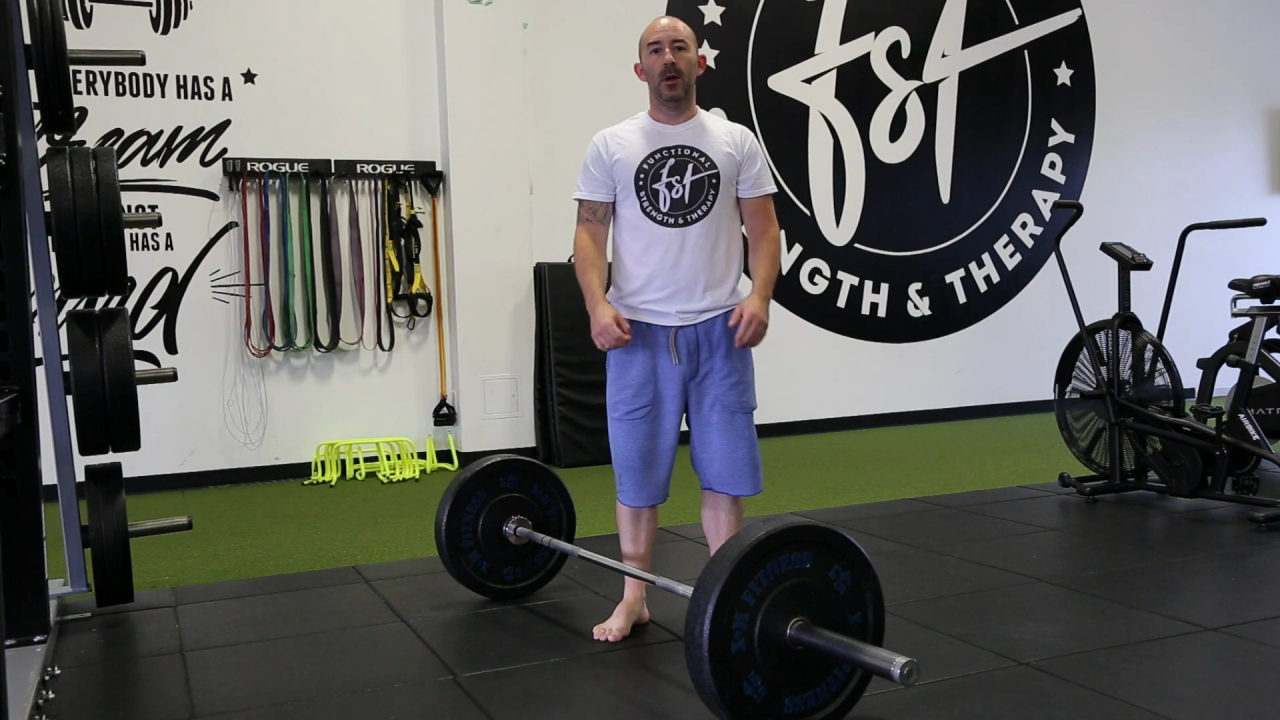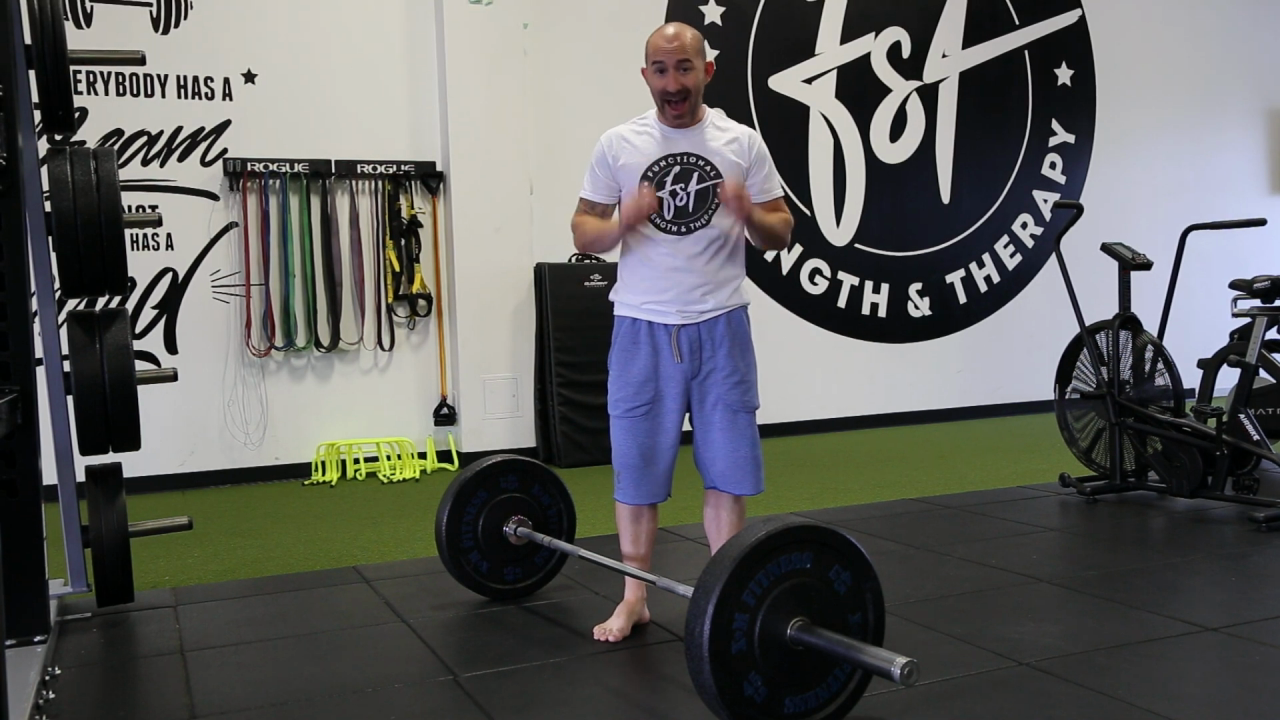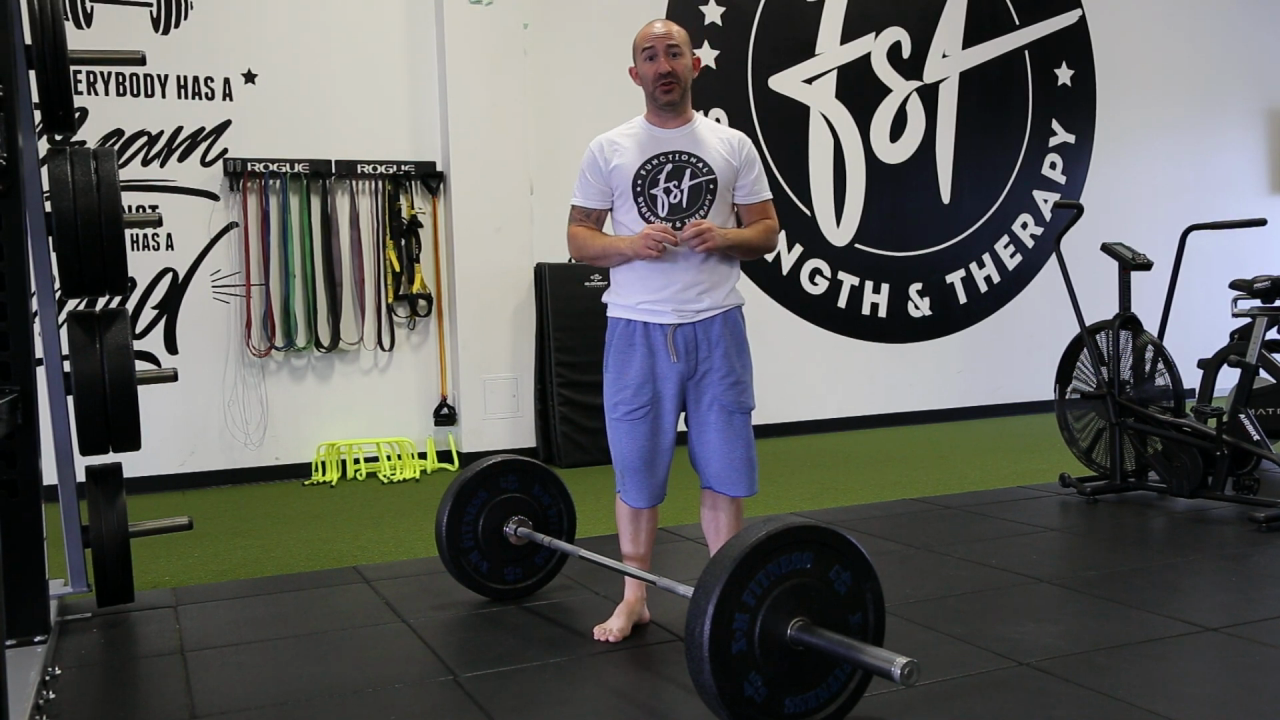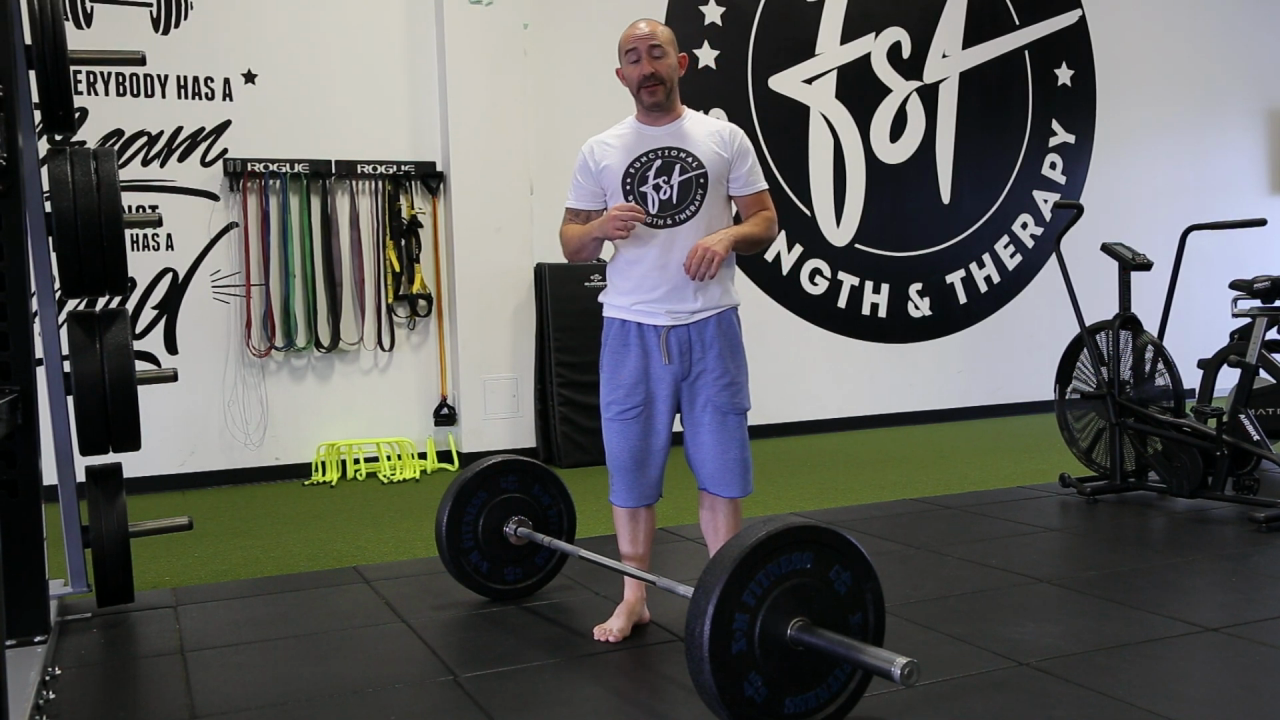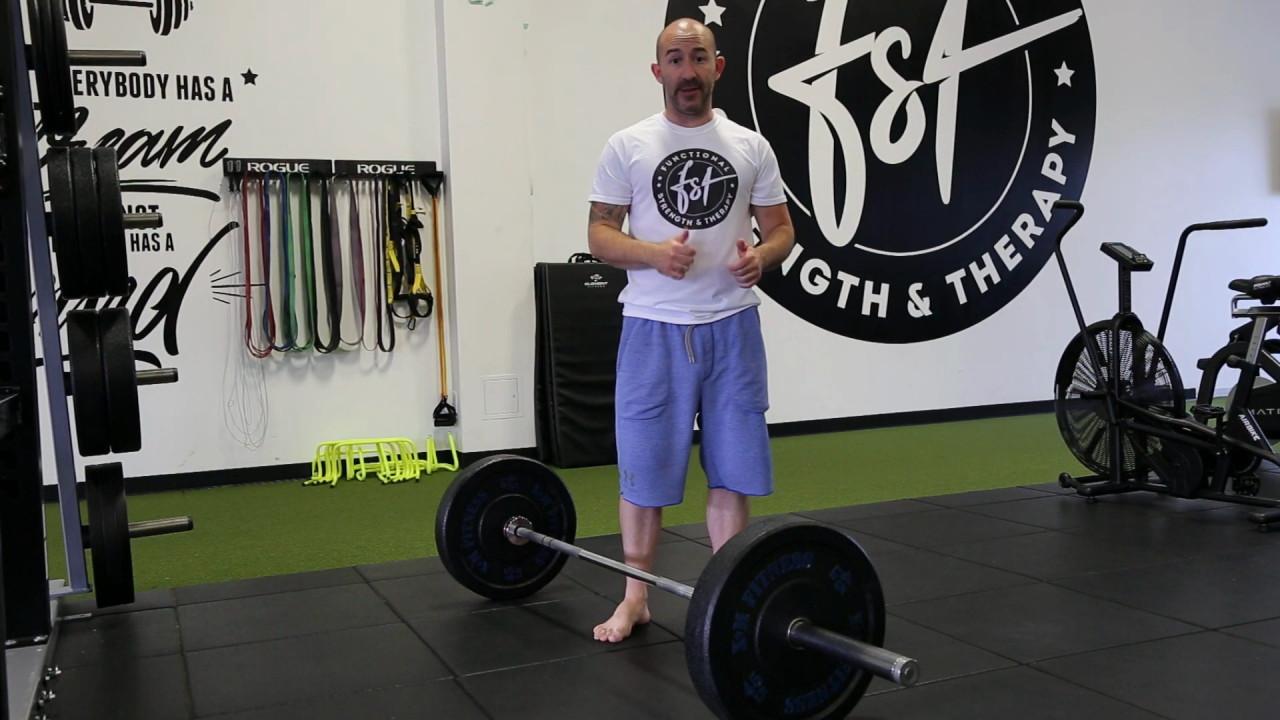
dt=1s
person 1, frame 1
left shoulder: (737, 141)
right shoulder: (611, 145)
left elbow: (764, 229)
right elbow: (589, 231)
left wrist: (759, 298)
right wrist: (598, 304)
left hip: (717, 327)
right hip: (640, 330)
left knee: (724, 468)
right knee: (636, 467)
right ankle: (634, 597)
person 1, frame 2
left shoulder: (742, 142)
right shoulder: (618, 144)
left elbow: (782, 226)
right elbow: (582, 226)
left wrist: (751, 217)
right wrist: (620, 224)
left hip: (719, 325)
right hip: (643, 327)
left knee: (727, 465)
right knee: (636, 463)
right ankle: (634, 597)
person 1, frame 3
left shoulder: (732, 145)
right shoulder: (608, 150)
left elbow: (767, 233)
right elbow: (579, 241)
left wrist: (724, 237)
right wrist: (630, 244)
left hip: (715, 326)
right hip: (637, 330)
left knee: (723, 466)
right knee: (637, 466)
right ankle: (634, 597)
person 1, frame 4
left shoulder: (724, 138)
right shoulder: (599, 152)
left elbow: (765, 221)
right elbow: (570, 245)
left wrist: (727, 236)
right wrist: (600, 228)
left hip: (709, 325)
right hip: (631, 330)
left knee: (720, 466)
right knee: (631, 466)
right ankle: (633, 598)
person 1, frame 5
left shoulder: (751, 146)
right shoulder: (627, 146)
left elbow: (781, 228)
right elbow: (599, 235)
left wrist: (761, 257)
right wrist: (653, 253)
left hip: (731, 327)
right hip: (653, 329)
left knee: (732, 468)
right knee: (644, 465)
right ankle: (635, 598)
